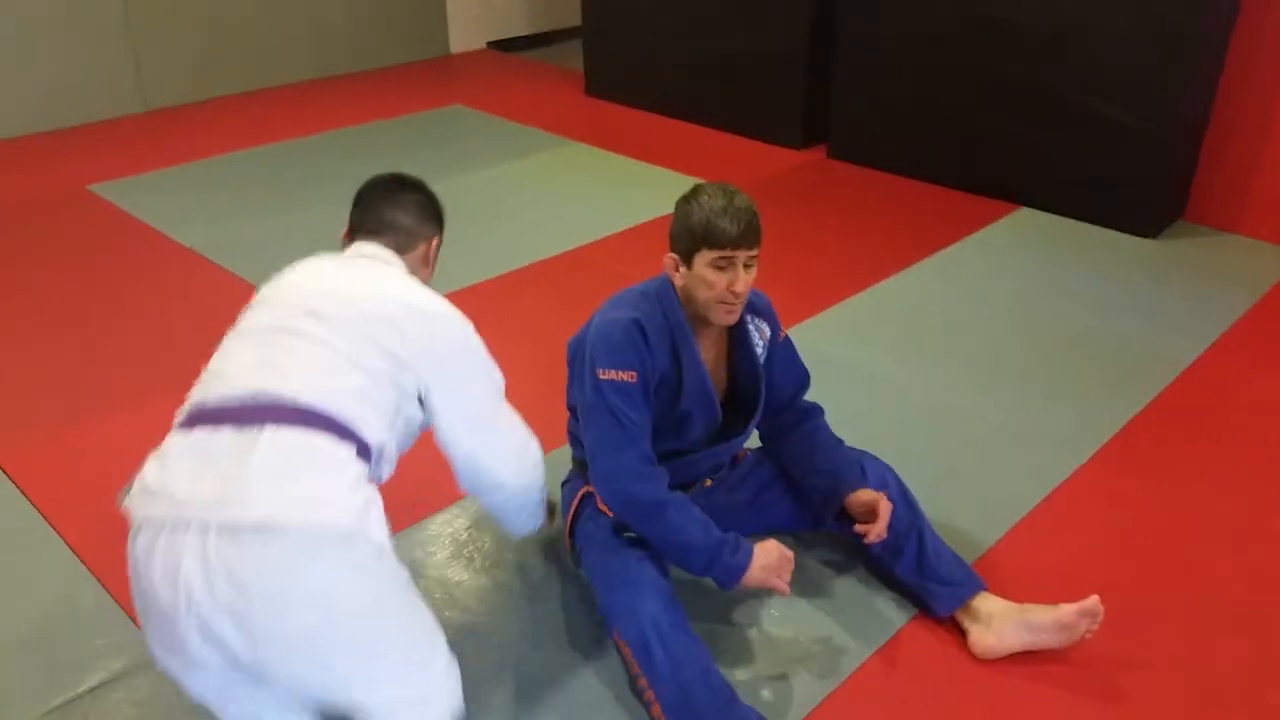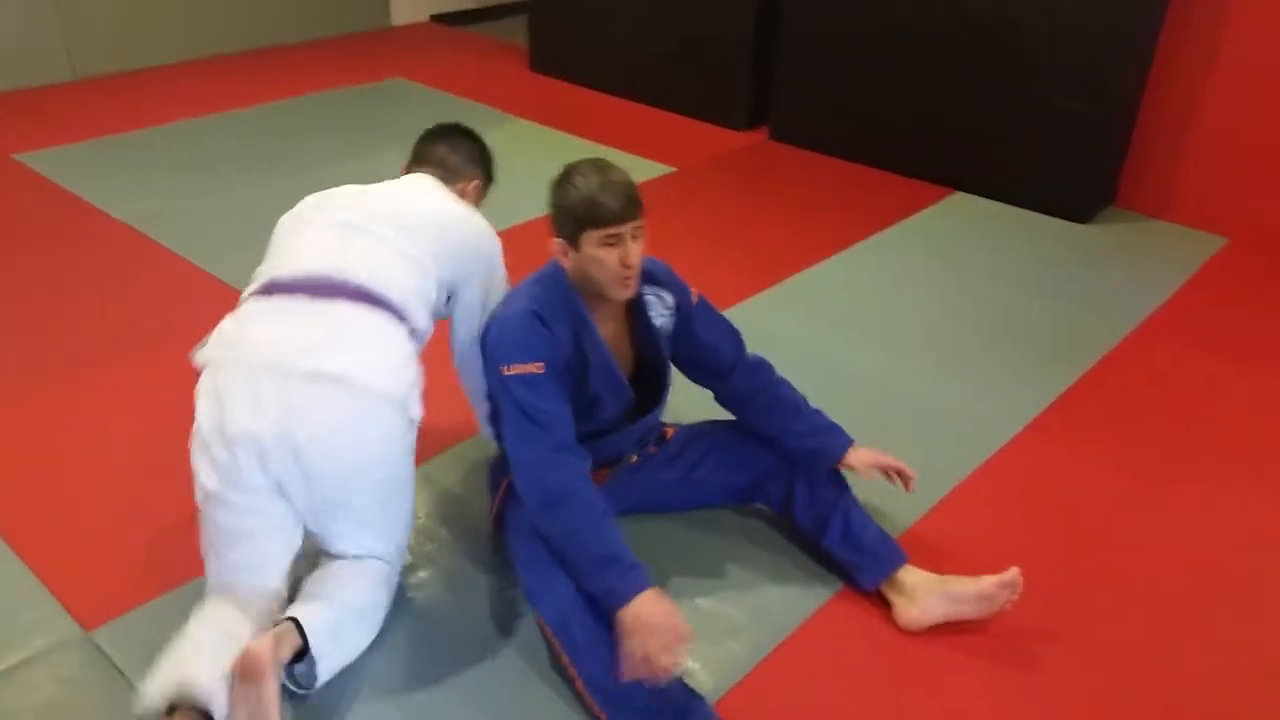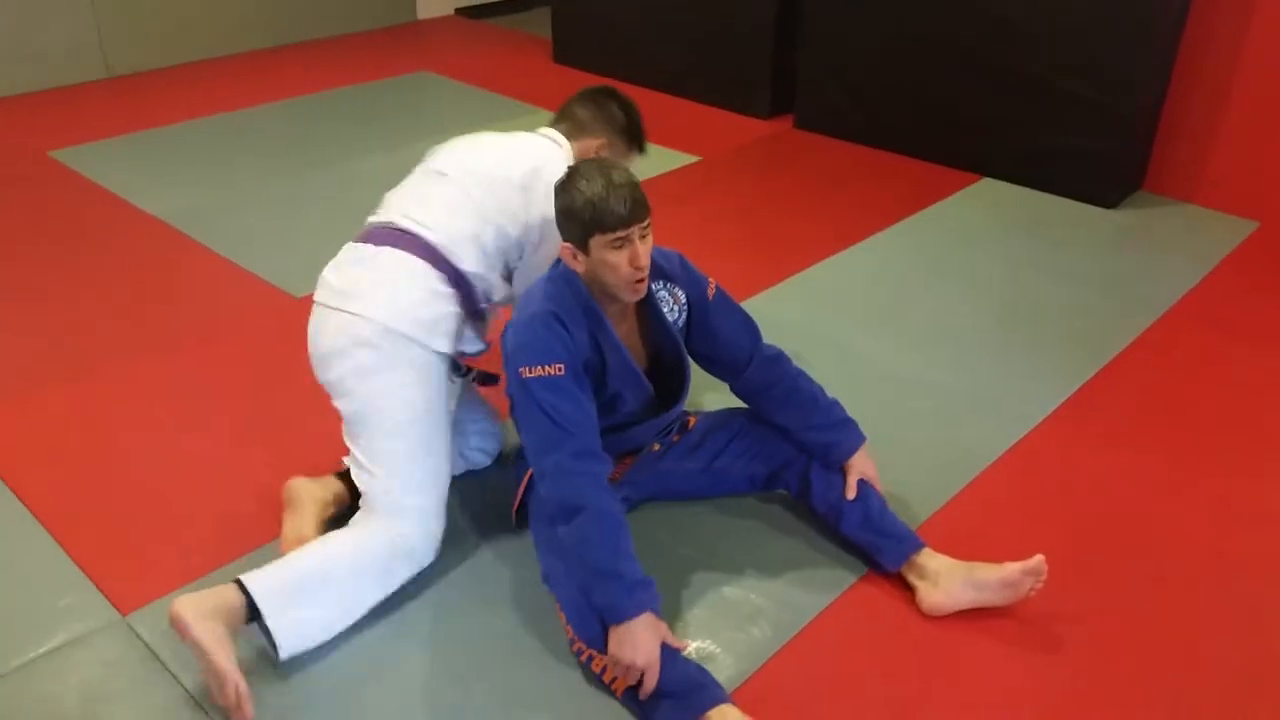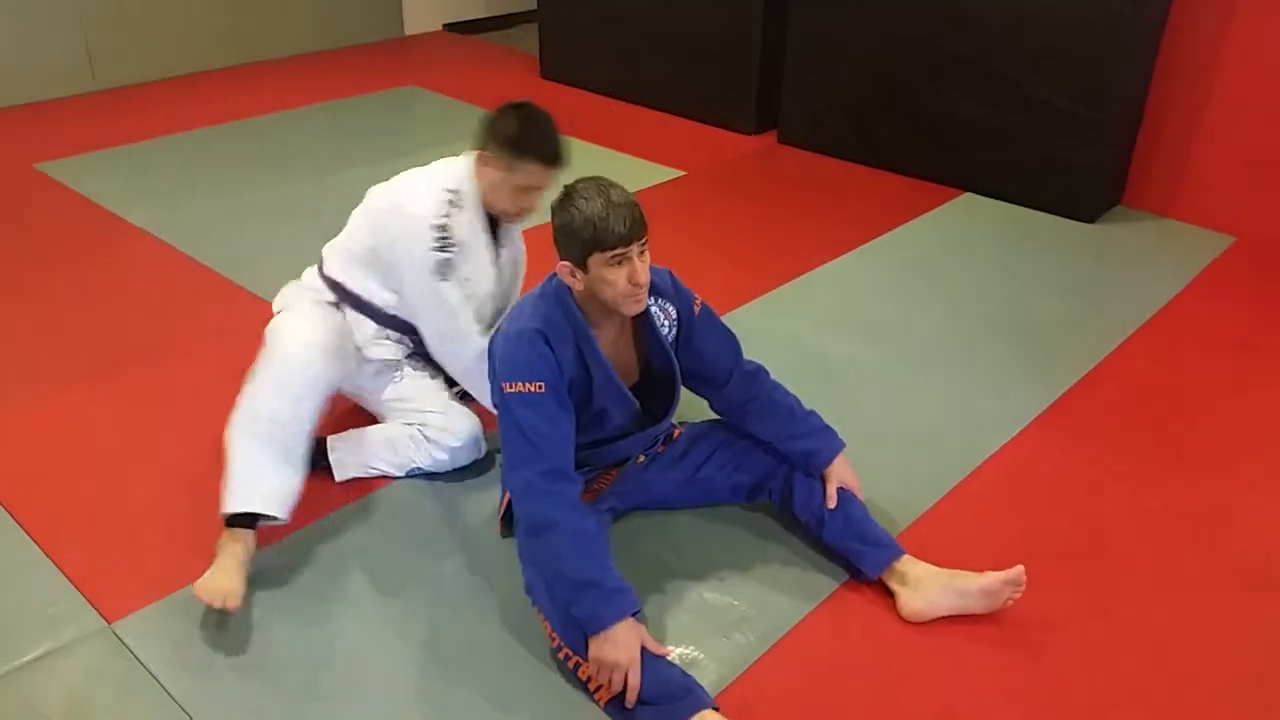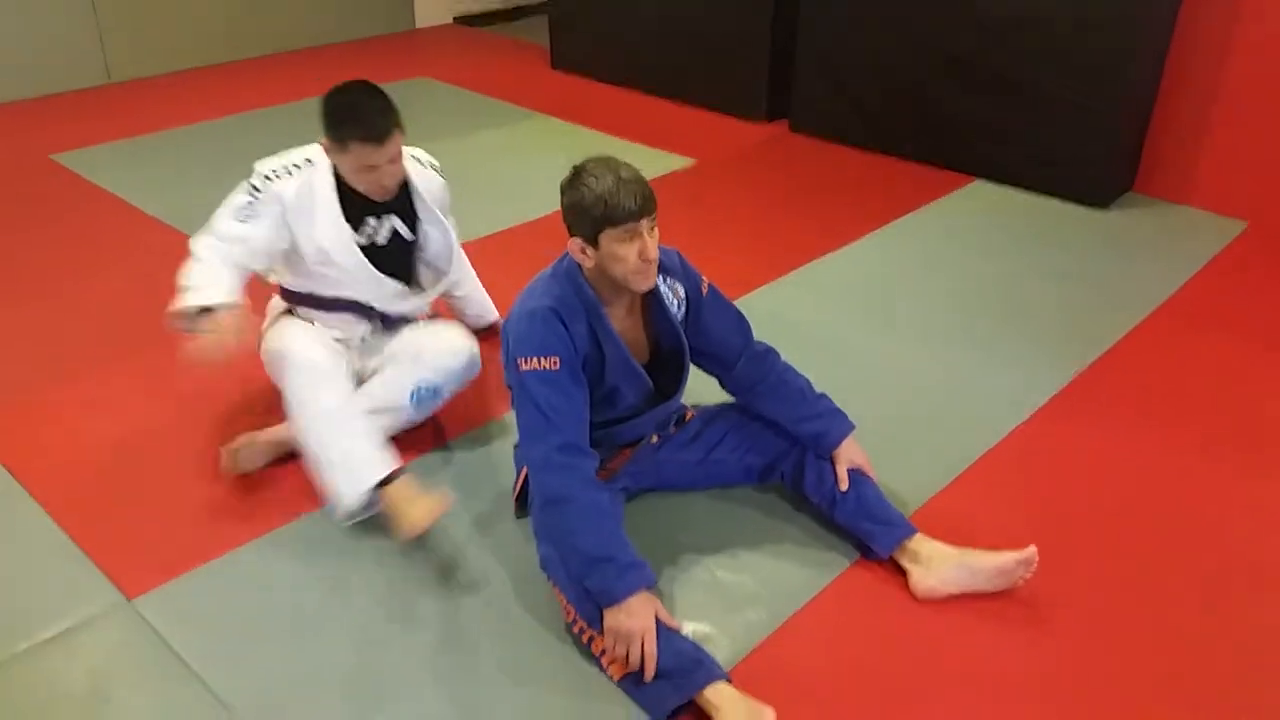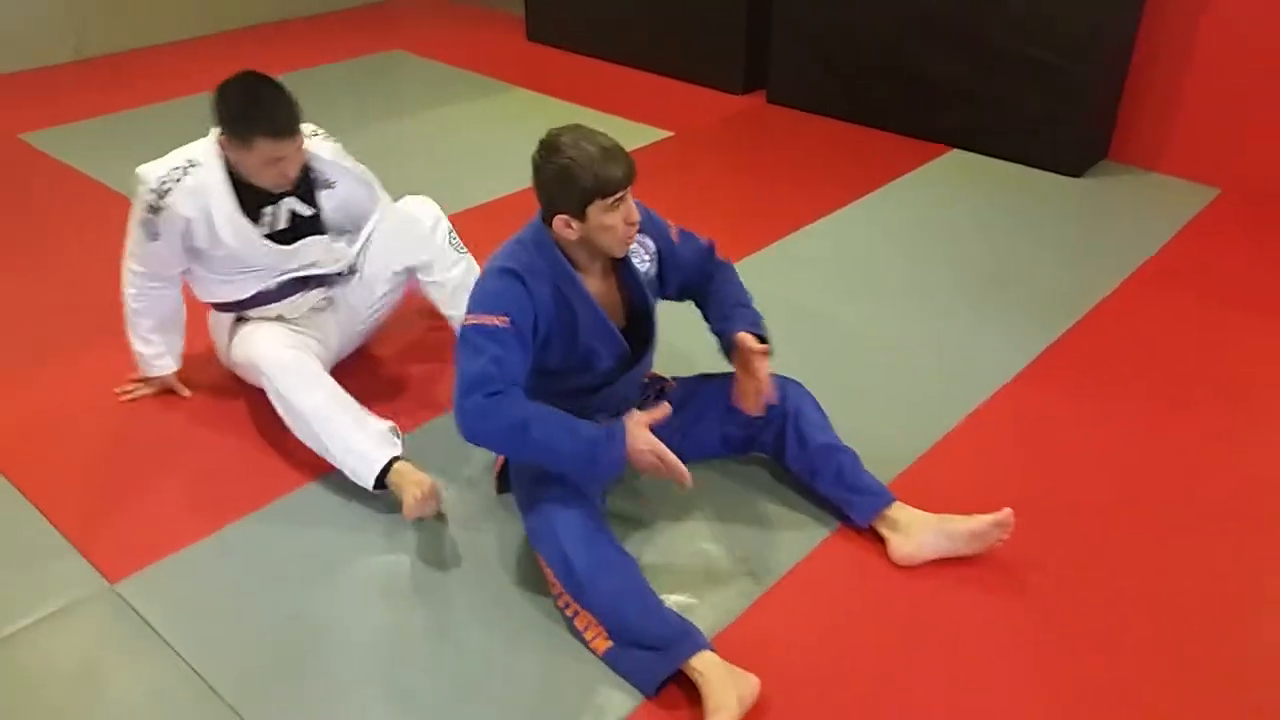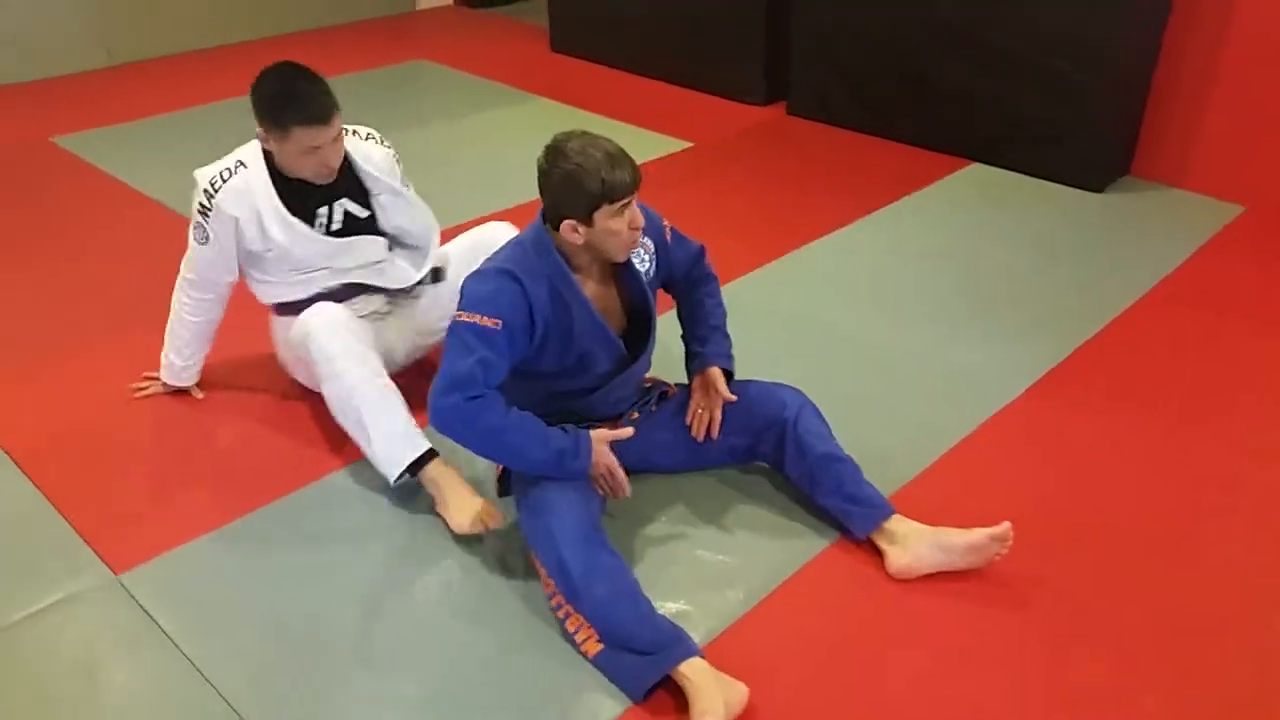
dt=0.4s
person 1, frame 1
left shoulder: (752, 316)
right shoulder: (621, 336)
left elbow: (789, 420)
right elbow: (626, 483)
left wrist: (847, 490)
right wrist: (734, 559)
left hip: (712, 477)
right hip: (622, 505)
left knee: (860, 475)
right knee: (641, 605)
left ankle: (980, 612)
person 1, frame 2
left shoulder: (654, 284)
right shoulder: (525, 328)
left elbow: (738, 373)
right elbow: (551, 476)
left wrist: (836, 447)
right wrist: (628, 590)
left hip: (636, 454)
right hip: (552, 486)
left knee: (782, 454)
right knee: (572, 591)
left ankle: (904, 585)
person 1, frame 3
left shoulder: (669, 274)
right shoulder: (541, 329)
left elbow: (754, 365)
right elbow: (574, 479)
left wrist: (844, 441)
right wrist: (629, 607)
left hip: (660, 441)
right hip: (575, 473)
left knee: (801, 443)
right knee: (594, 588)
left ankle: (927, 569)
person 1, frame 4
left shoulder: (660, 294)
right shoulder: (529, 345)
left elbow: (737, 383)
right elbow: (546, 494)
left wrist: (824, 450)
right wrist: (607, 614)
left hip: (647, 453)
right hip: (567, 484)
left knee: (785, 456)
right knee: (573, 593)
left ankle: (907, 576)
person 1, frame 5
left shoulder: (668, 272)
right shoulder: (542, 323)
left elbow: (746, 362)
right elbow: (560, 468)
left wrist: (832, 431)
right wrist: (624, 589)
left hip: (659, 434)
right hip: (580, 467)
left knee: (797, 437)
right knee: (585, 565)
left ankle: (919, 554)
person 1, frame 6
left shoulder: (638, 232)
right shoulder: (510, 286)
left elbow: (708, 271)
right elbow: (482, 411)
left wrist: (741, 334)
right wrist: (610, 444)
left hip: (635, 408)
right hip: (561, 440)
left knee: (776, 401)
right knee: (566, 533)
left ankle: (898, 522)
right ankle: (709, 672)
person 1, frame 7
left shoulder: (638, 233)
right shoulder: (506, 288)
left elbow: (695, 277)
right elbow: (456, 404)
left wrist: (710, 361)
right wrist: (573, 451)
left hip: (635, 412)
right hip: (558, 446)
left knee: (779, 409)
right knee: (563, 536)
left ankle: (896, 535)
person 2, frame 1
left shoulder: (288, 284)
right shoulder: (427, 316)
right elbow: (509, 475)
right wrist: (532, 514)
left hip: (167, 528)
right hip: (301, 538)
person 2, frame 2
left shoulder: (320, 203)
right shoulder: (469, 232)
right elbow: (484, 358)
left hip: (239, 374)
right hip: (354, 393)
left knee: (240, 591)
right knee: (368, 559)
right ankle: (278, 650)
person 2, frame 3
left shoulder: (488, 152)
right shoulder: (559, 191)
left hip: (351, 305)
right hip: (384, 330)
left knee: (481, 437)
right knee: (406, 534)
left ankle: (334, 491)
right ankle: (222, 608)
person 2, frame 4
left shoulder: (503, 196)
right shoulder: (427, 209)
left elbow: (493, 290)
right elbow: (454, 339)
left hip: (403, 352)
right hip: (334, 315)
left knee: (461, 438)
right knee: (300, 349)
left ankle: (298, 454)
right ankle: (239, 538)
person 2, frame 5
left shoulder: (423, 177)
right shoulder: (285, 183)
left elbow: (446, 258)
right elbow: (219, 249)
left wrist: (484, 315)
right wrist: (212, 304)
left hip: (395, 337)
right hip: (309, 329)
left knee: (454, 354)
right knee: (309, 363)
left ankle: (295, 437)
right ankle: (391, 492)
person 2, frame 6
left shoulder: (316, 151)
right shoulder: (176, 191)
left elbow: (376, 217)
right elbow: (150, 280)
left wrist: (410, 273)
right wrist: (158, 363)
left hip: (342, 296)
right hip: (263, 326)
left knee: (416, 215)
right knee: (278, 361)
right ankle: (397, 473)
person 2, frame 7
left shoulder: (369, 152)
right shoulder: (231, 193)
left elbow: (418, 231)
right elbow: (203, 285)
left wrist: (439, 282)
right wrist: (180, 369)
left hip: (406, 301)
right hip: (322, 333)
left knee: (496, 240)
right knee: (328, 327)
right ankle: (435, 476)
